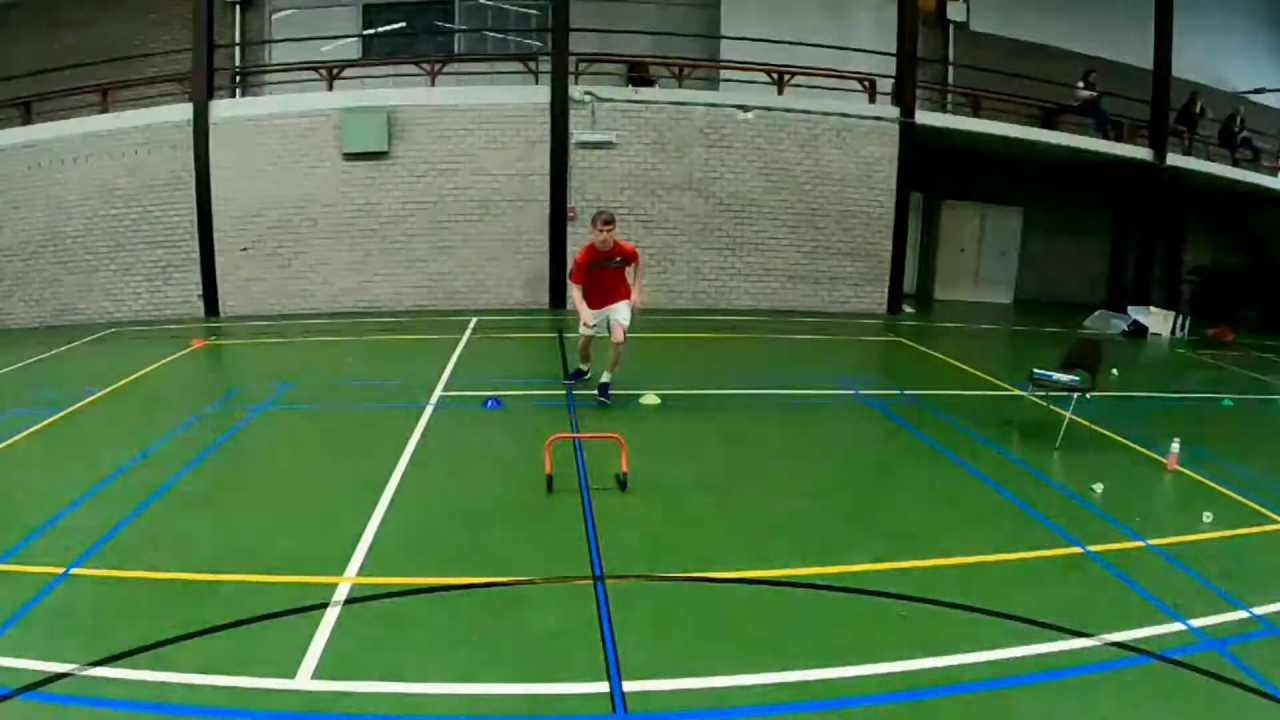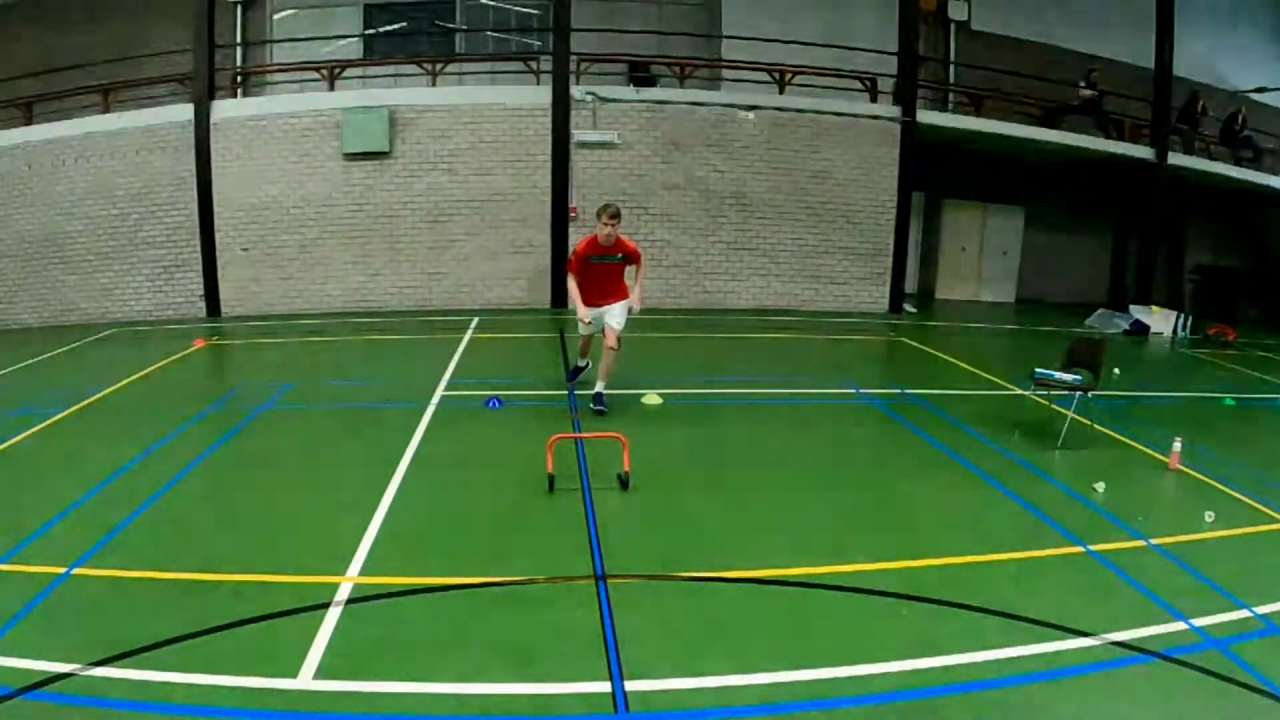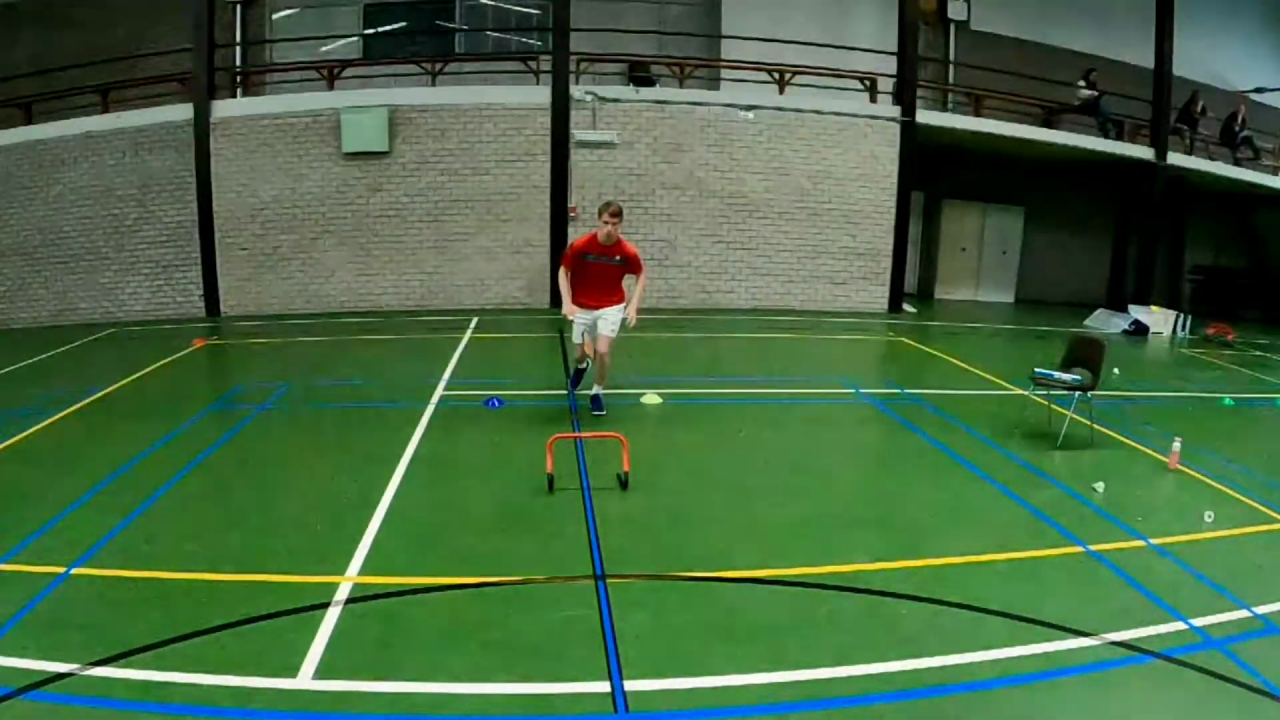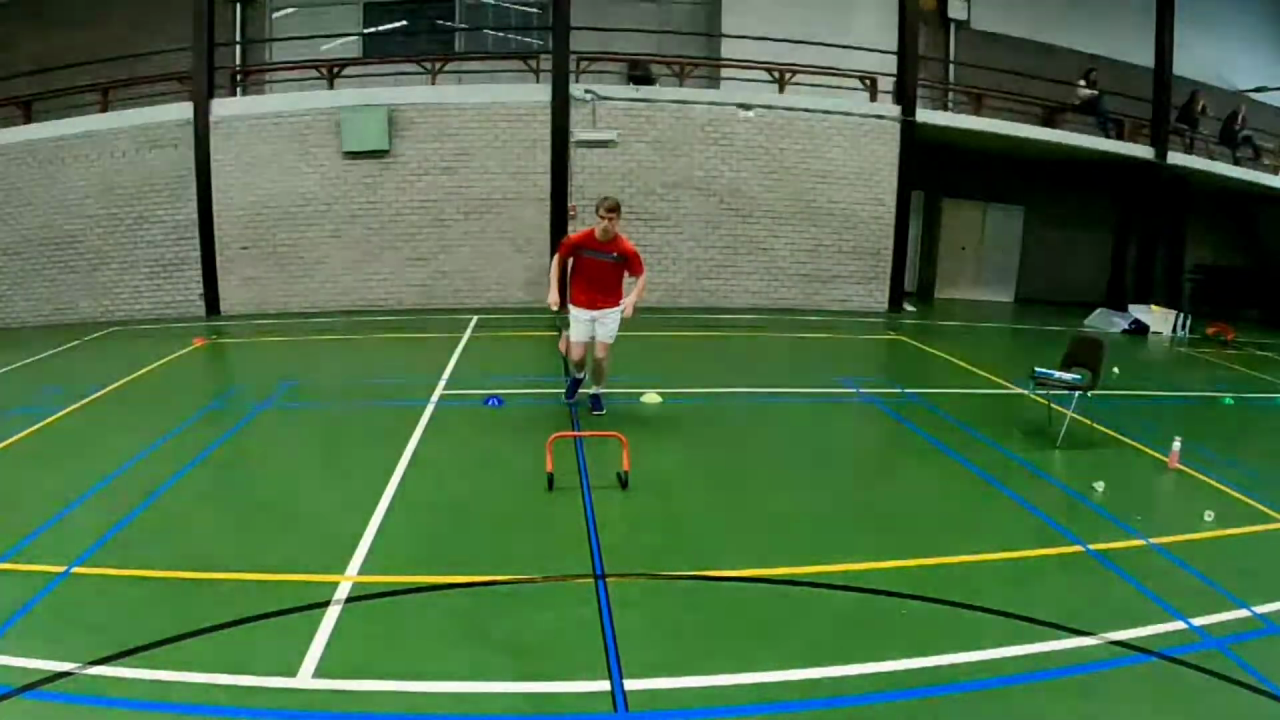
dt=1s
person 1, frame 1
left shoulder: (626, 250)
right shoulder: (583, 257)
left elbow: (638, 263)
right elbow: (576, 288)
left wrist: (636, 290)
right wrist: (583, 313)
left hip: (620, 301)
right hip: (593, 304)
left knee: (619, 339)
right knee: (584, 340)
left ankle: (606, 381)
right ankle: (584, 369)
person 1, frame 2
left shoulder: (628, 248)
right shoulder: (583, 249)
left elbow: (640, 264)
right elbow: (572, 279)
left wrist: (636, 292)
right wrist: (579, 307)
left hip: (616, 302)
right hip: (589, 303)
left knee: (611, 345)
right knee: (586, 339)
left ankle: (599, 392)
right ankle: (582, 364)
person 1, frame 3
left shoulder: (627, 251)
right shoulder: (580, 246)
left elbow: (641, 274)
right elbow: (563, 271)
left wrist: (634, 303)
right wrist: (567, 302)
left hip: (612, 307)
right hip: (582, 307)
left knee: (603, 352)
right knee: (580, 354)
left ankle: (597, 393)
right ankle: (582, 365)
person 1, frame 4
left shoulder: (626, 249)
right shoulder: (577, 241)
left elbow: (641, 276)
right elbow: (558, 259)
left wrist: (632, 298)
right wrist: (553, 290)
left hip: (610, 309)
right hip: (580, 307)
left knee: (600, 356)
right knee: (576, 357)
left ankle: (596, 393)
right ankle: (577, 376)
